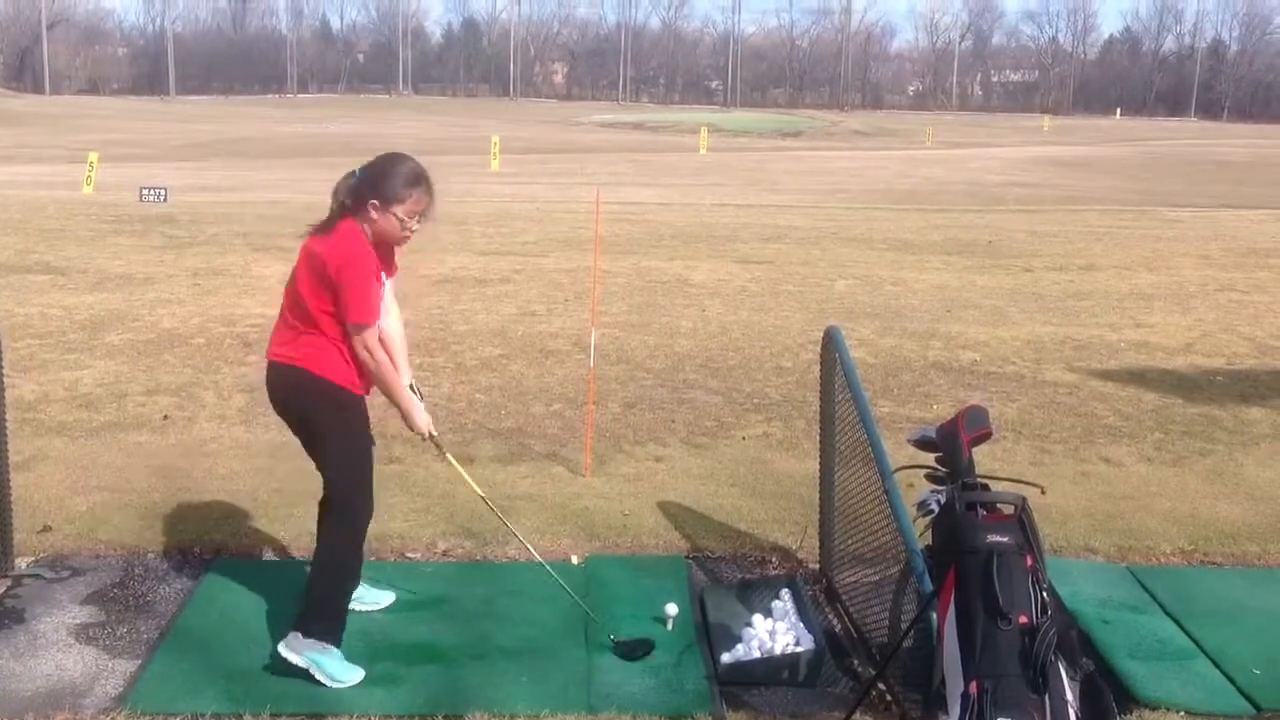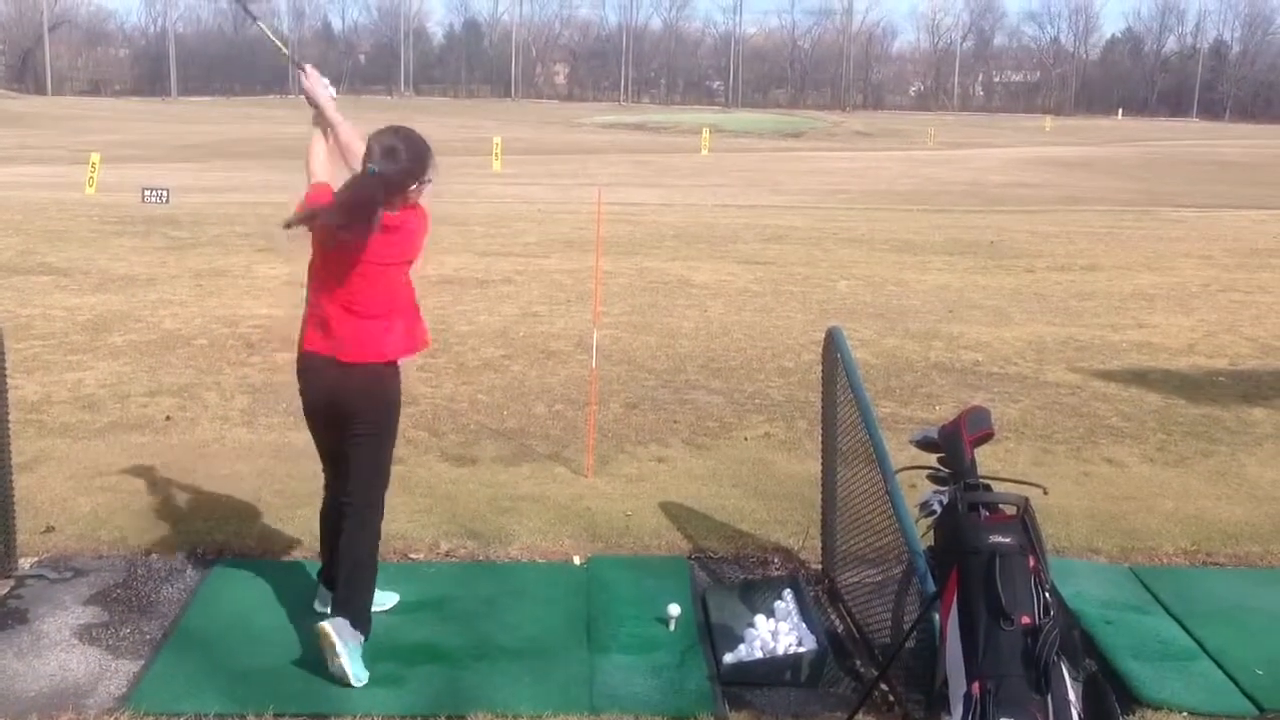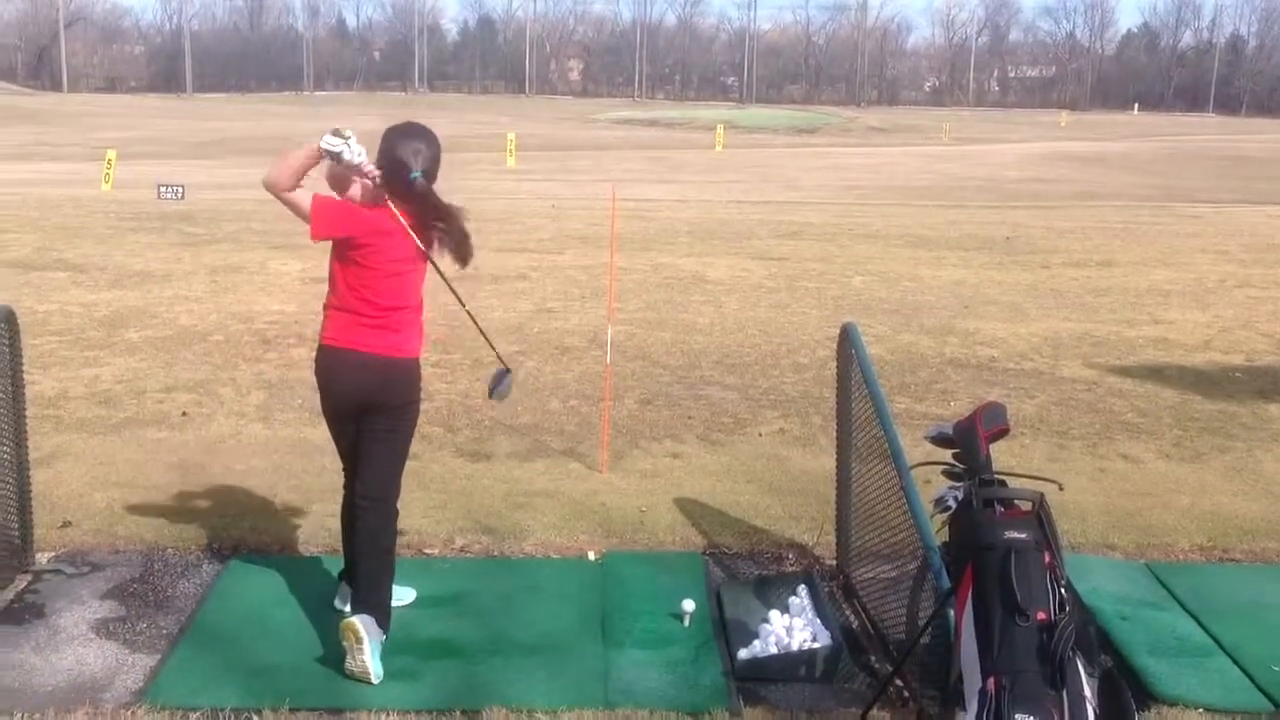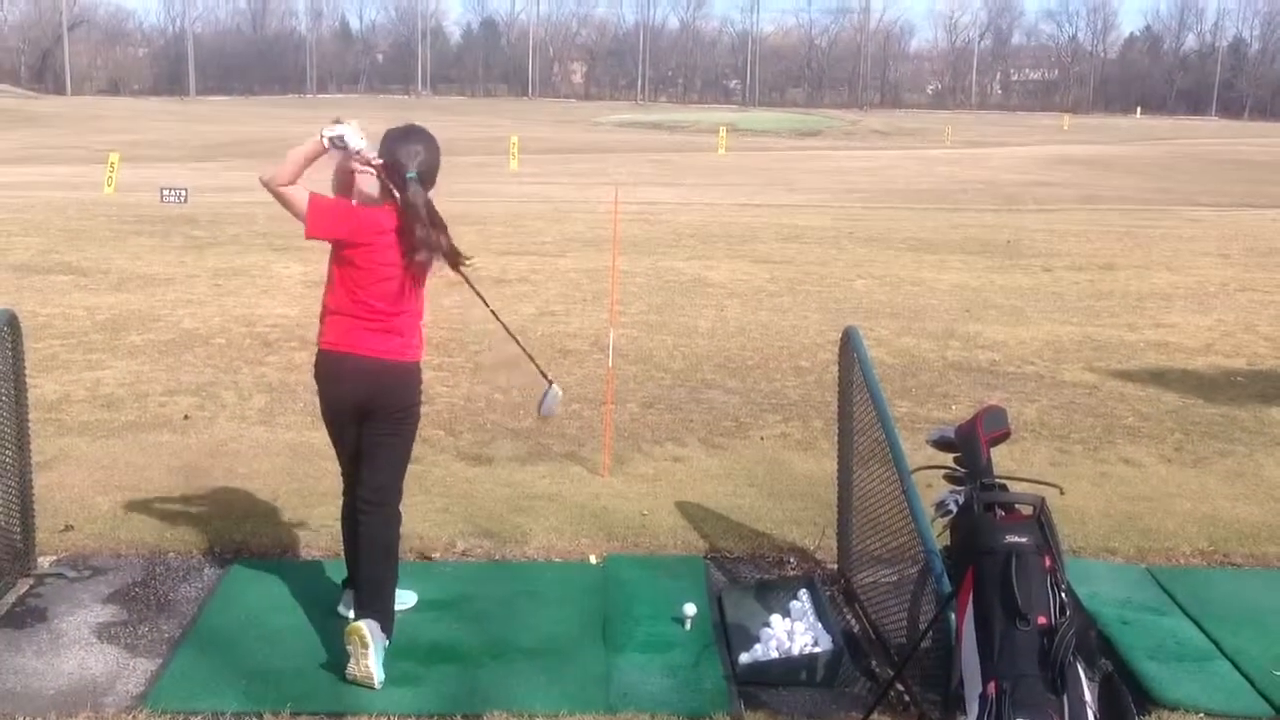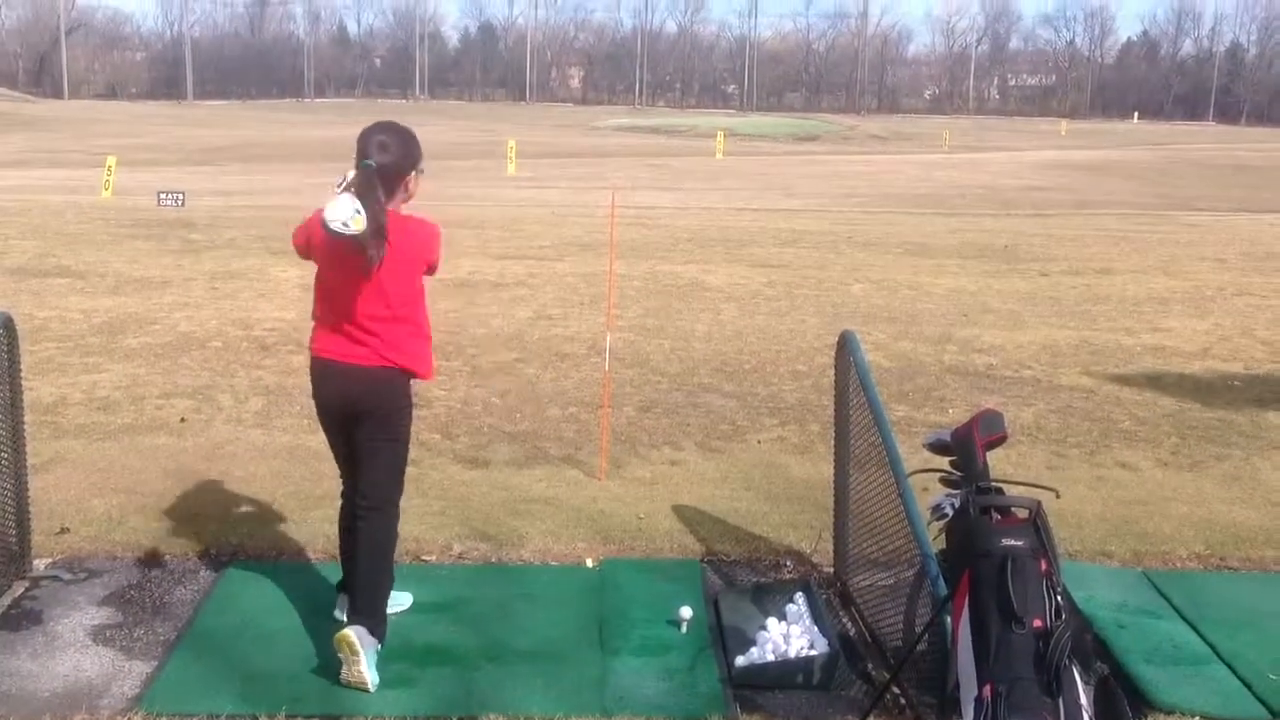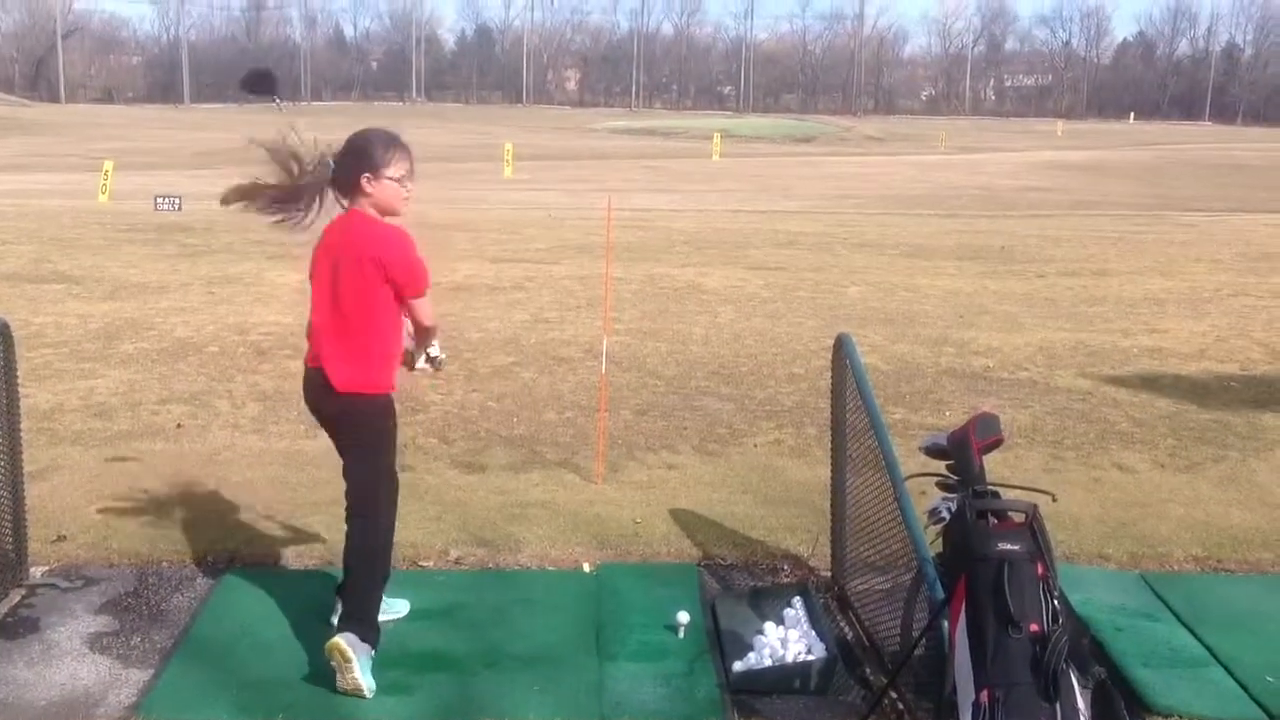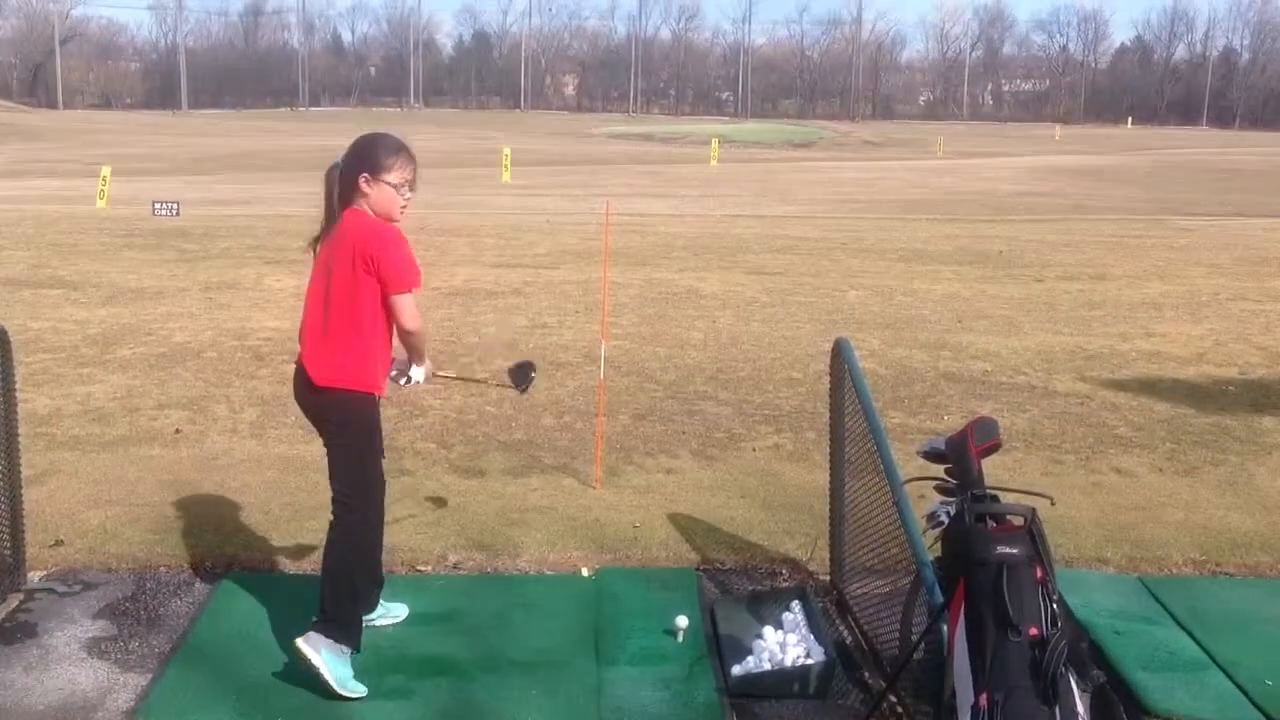
dt=0.3s
person 1, frame 1
left shoulder: (356, 240)
right shoulder: (351, 255)
left elbow: (388, 323)
right elbow: (366, 346)
left wrist: (406, 381)
right wrist: (406, 403)
left hip: (290, 378)
right hip: (325, 386)
left knee: (344, 488)
right knee: (351, 505)
left ankle: (338, 585)
right ankle: (313, 635)
person 1, frame 2
left shoulder: (328, 213)
right shoulder: (411, 225)
left elbow: (321, 166)
left wrist: (322, 109)
right wrist: (330, 107)
left hip: (316, 371)
right hip: (372, 378)
left knee: (338, 484)
right knee: (363, 500)
left ankle: (338, 587)
right ankle: (346, 617)
person 1, frame 3
left shoulder: (358, 221)
right shoulder: (425, 220)
left elbow: (277, 182)
left wrist: (325, 149)
right wrist: (346, 163)
left hip: (339, 365)
right hip: (396, 373)
left knee: (358, 482)
right knee: (379, 493)
left ankle: (359, 585)
right ankle: (367, 613)
person 1, frame 4
left shoulder: (354, 221)
right shoulder: (426, 228)
left elbow: (275, 180)
left wrist: (328, 140)
right wrist: (352, 160)
left hip: (339, 369)
right hip: (396, 378)
left knee: (358, 487)
right knee: (381, 498)
left ankle: (362, 589)
right ankle: (371, 619)
person 1, frame 5
left shoulder: (325, 229)
right shoulder: (423, 235)
left elbow: (306, 240)
left wrist: (337, 207)
left hip: (329, 375)
right hip: (385, 383)
left knee: (357, 490)
right knee: (379, 505)
left ankle: (356, 592)
right ankle: (364, 627)
person 1, frame 6
left shoulder: (332, 237)
right shoulder: (392, 242)
right elbow: (424, 320)
left wrist: (392, 342)
right wrist: (422, 347)
left hip: (323, 381)
right hip: (362, 392)
left knee: (369, 493)
right knee: (373, 508)
left ankle: (360, 600)
right ankle: (354, 634)
person 1, frame 7
left shoulder: (340, 233)
right shoulder: (382, 237)
right elbow: (408, 321)
left wrist: (391, 361)
right wrist: (420, 361)
left hip: (319, 379)
right hip: (345, 389)
left knee: (362, 496)
right knee: (359, 507)
left ankle: (361, 601)
right ankle: (330, 634)
